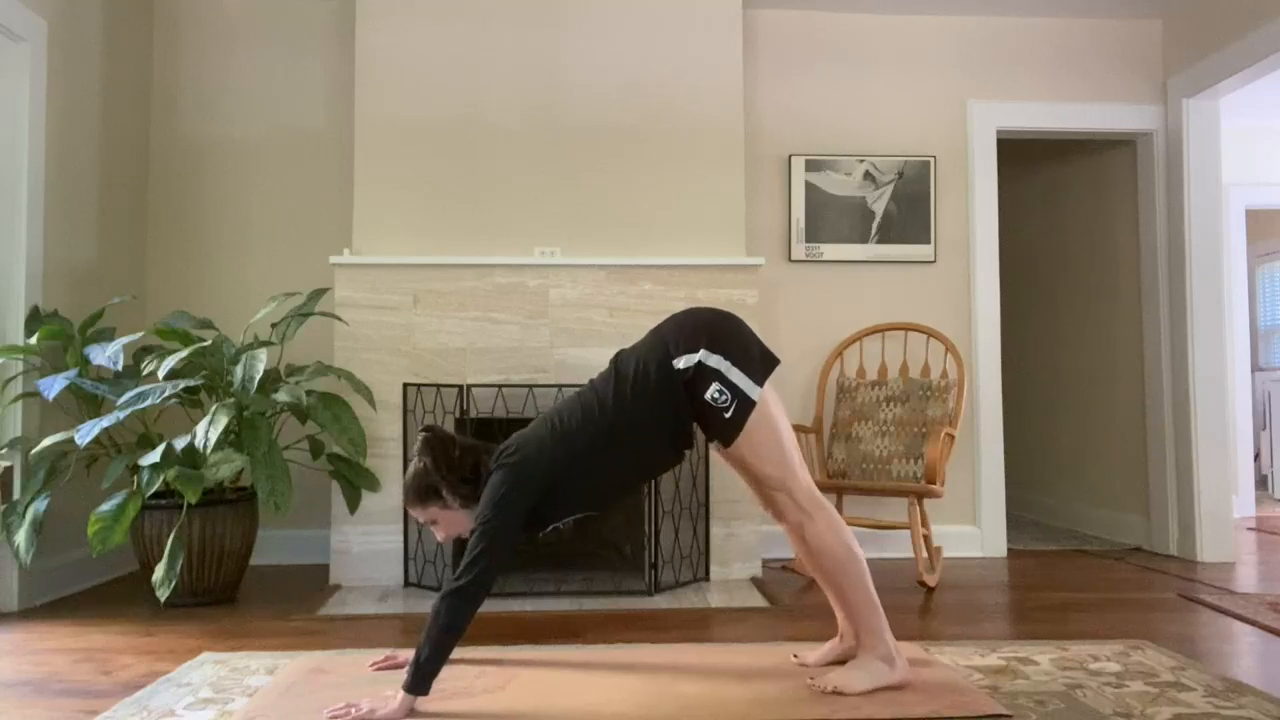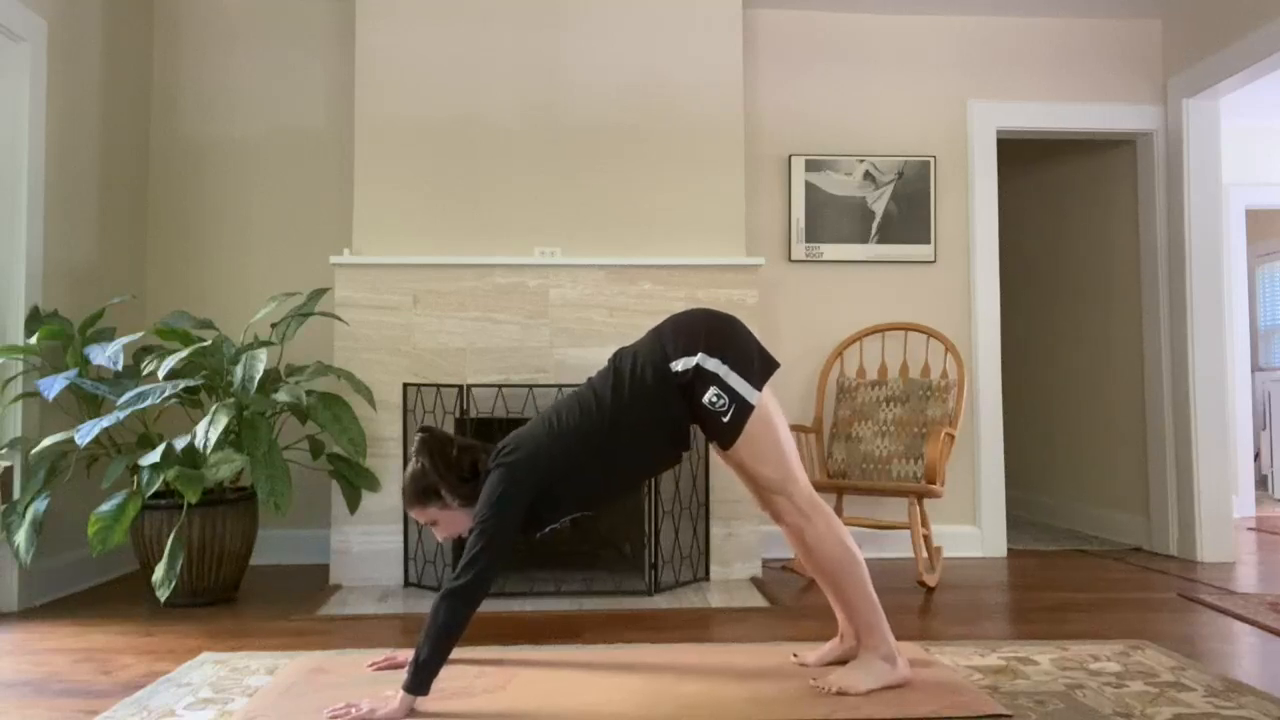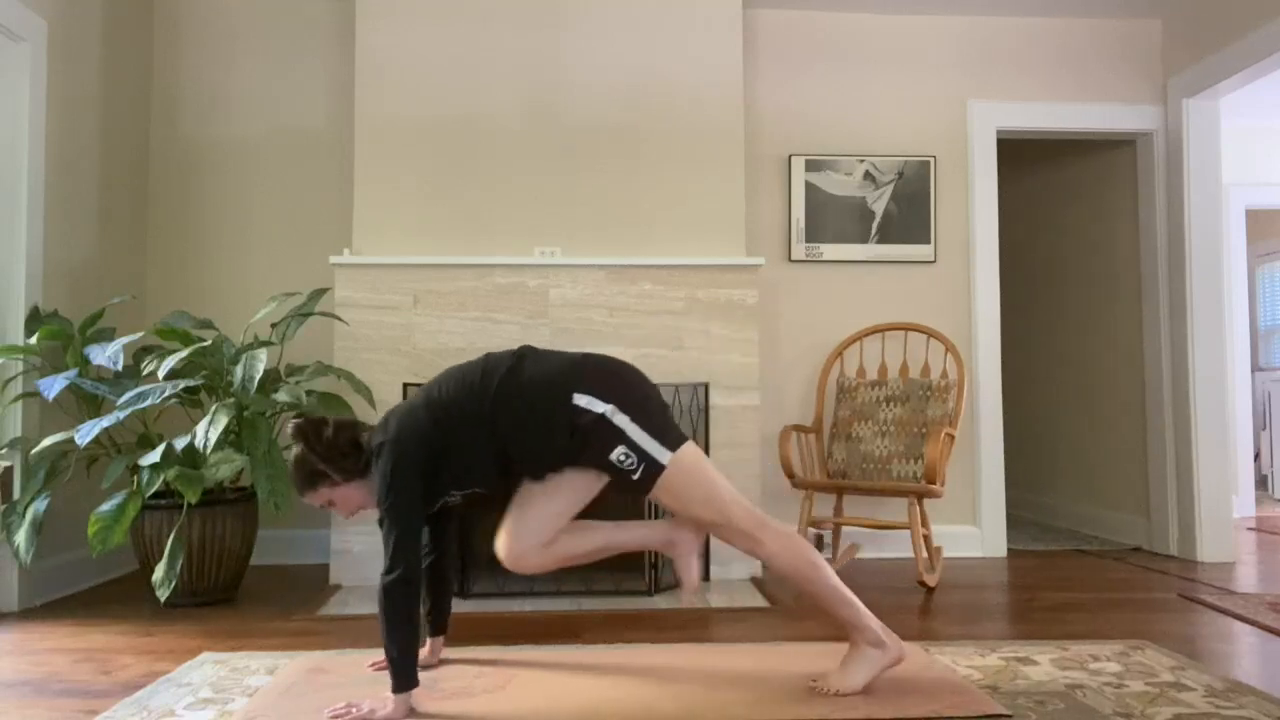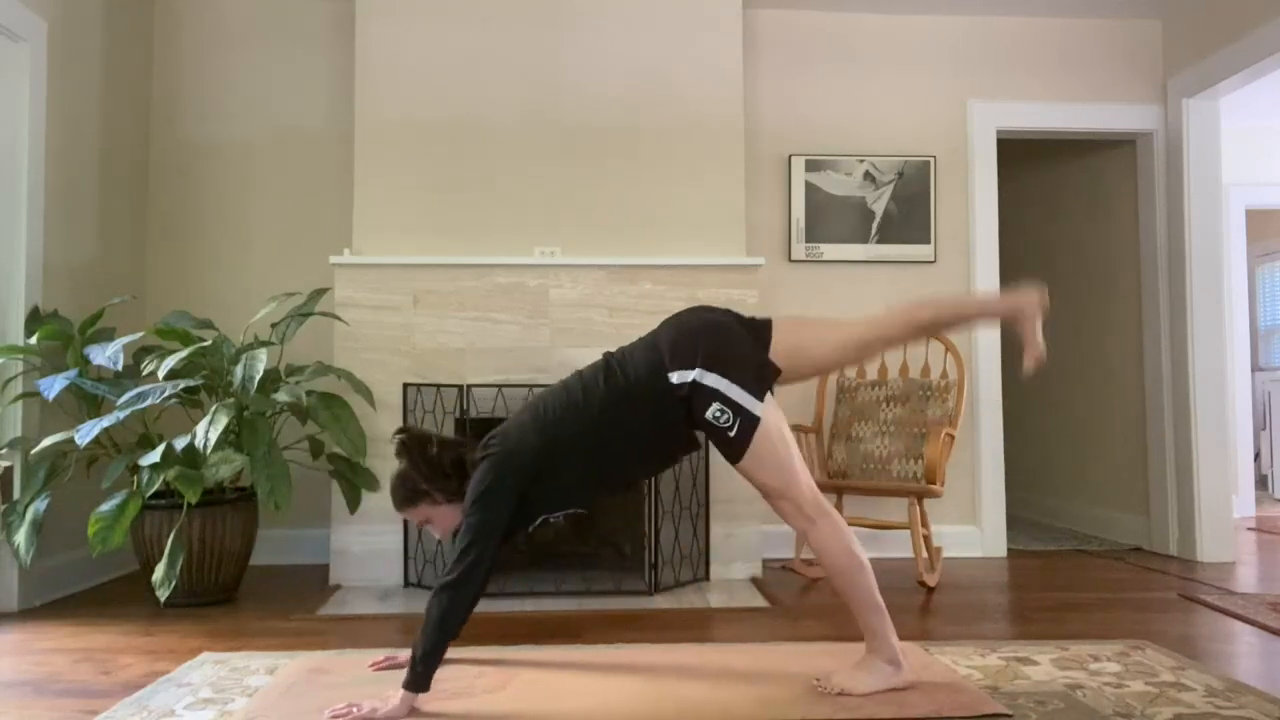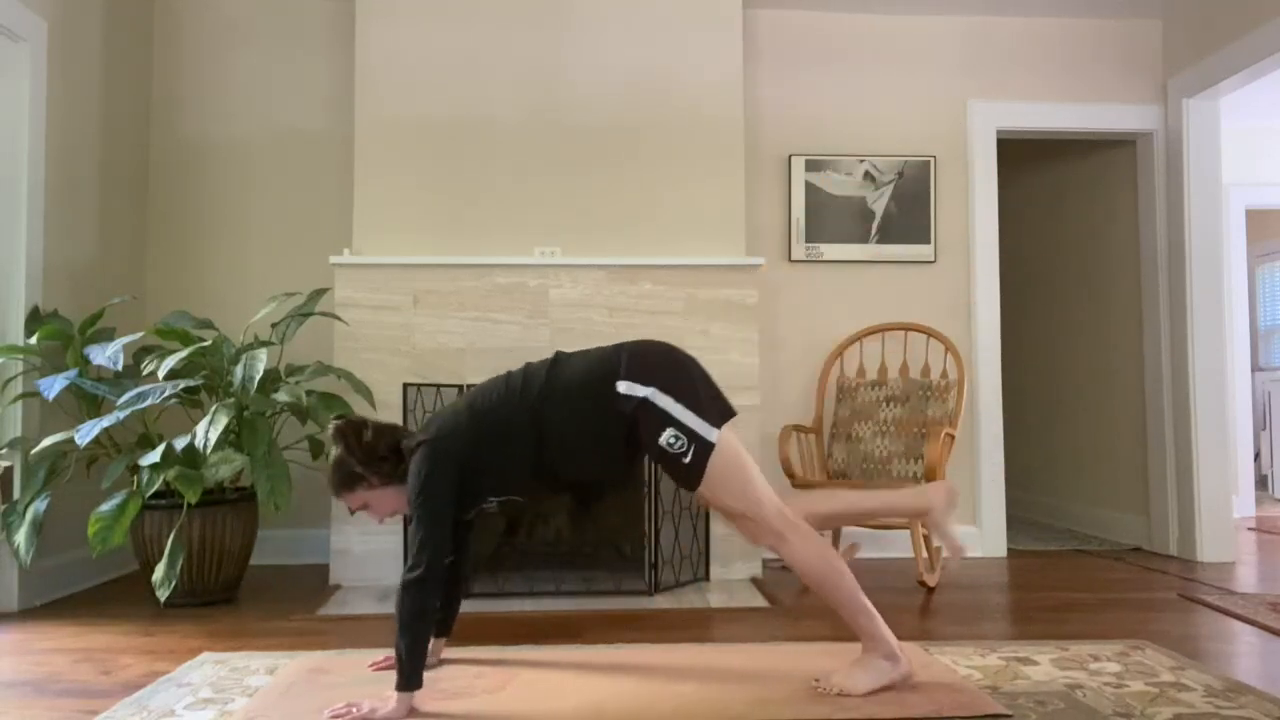
dt=1s
person 1, frame 1
left shoulder: (513, 478)
right shoulder: (505, 475)
left elbow: (467, 586)
right elbow: (470, 583)
right wrist: (427, 651)
left hip: (699, 357)
right hip: (689, 367)
left knee: (796, 500)
right knee: (783, 504)
left ankle: (881, 653)
right ankle: (852, 635)
person 1, frame 2
left shoulder: (510, 477)
right shoulder: (504, 476)
left elbow: (467, 584)
right elbow: (470, 581)
right wrist: (428, 650)
left hip: (698, 360)
right hip: (687, 369)
left knee: (794, 501)
right knee: (780, 506)
left ankle: (883, 653)
right ankle: (853, 633)
person 1, frame 3
left shoulder: (393, 456)
right shoulder: (407, 448)
left elbow: (400, 572)
right elbow: (436, 538)
right wrist: (433, 640)
left hip: (592, 403)
right hip: (574, 418)
left knee: (734, 519)
right knee: (519, 549)
left ankle: (873, 639)
right ankle: (667, 536)
person 1, frame 4
left shoulder: (496, 475)
right shoulder: (492, 465)
left elbow: (460, 591)
right elbow: (464, 588)
right wrist: (425, 646)
left hip: (691, 370)
right hip: (689, 359)
left knee: (808, 513)
right knee: (864, 339)
left ankle: (886, 657)
right ankle: (1008, 306)
person 1, frame 5
left shoulder: (431, 457)
right shoulder: (450, 455)
left elbow: (424, 573)
right elbow: (454, 548)
right wrist: (435, 640)
left hip: (642, 390)
right hip: (639, 397)
left knee: (770, 522)
right knee: (776, 515)
left ankle: (883, 652)
right ankle: (921, 501)
